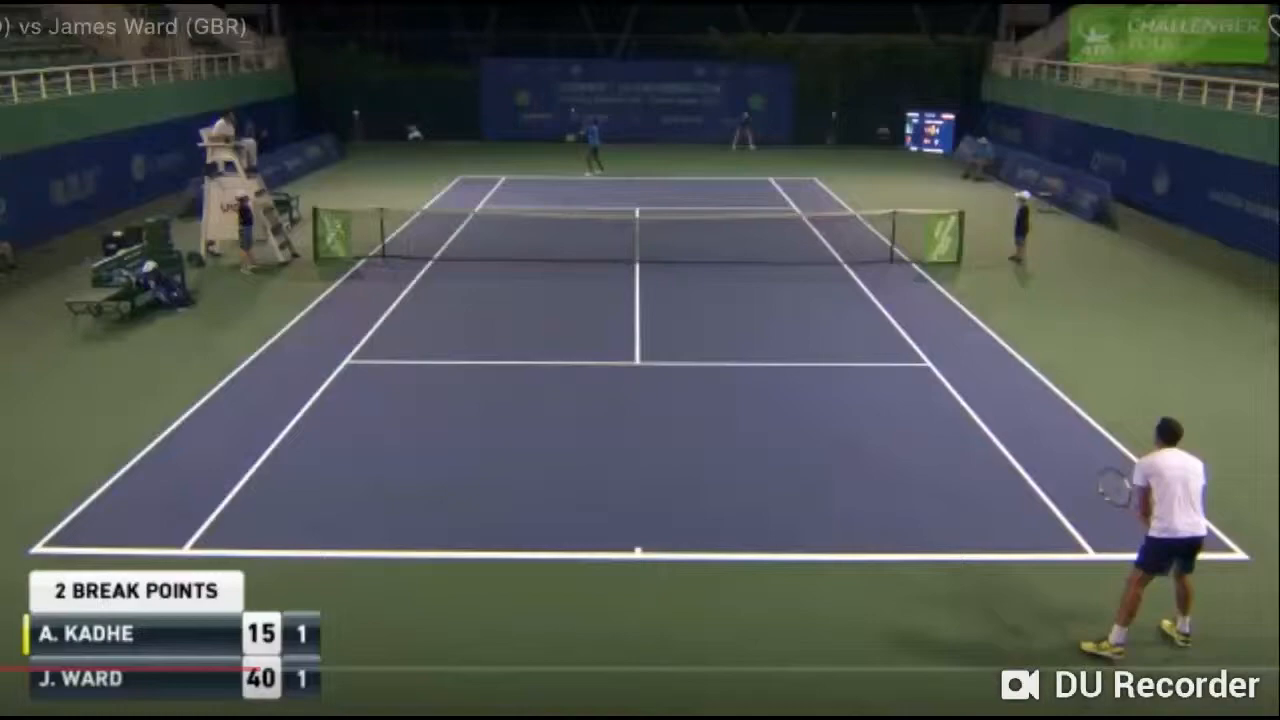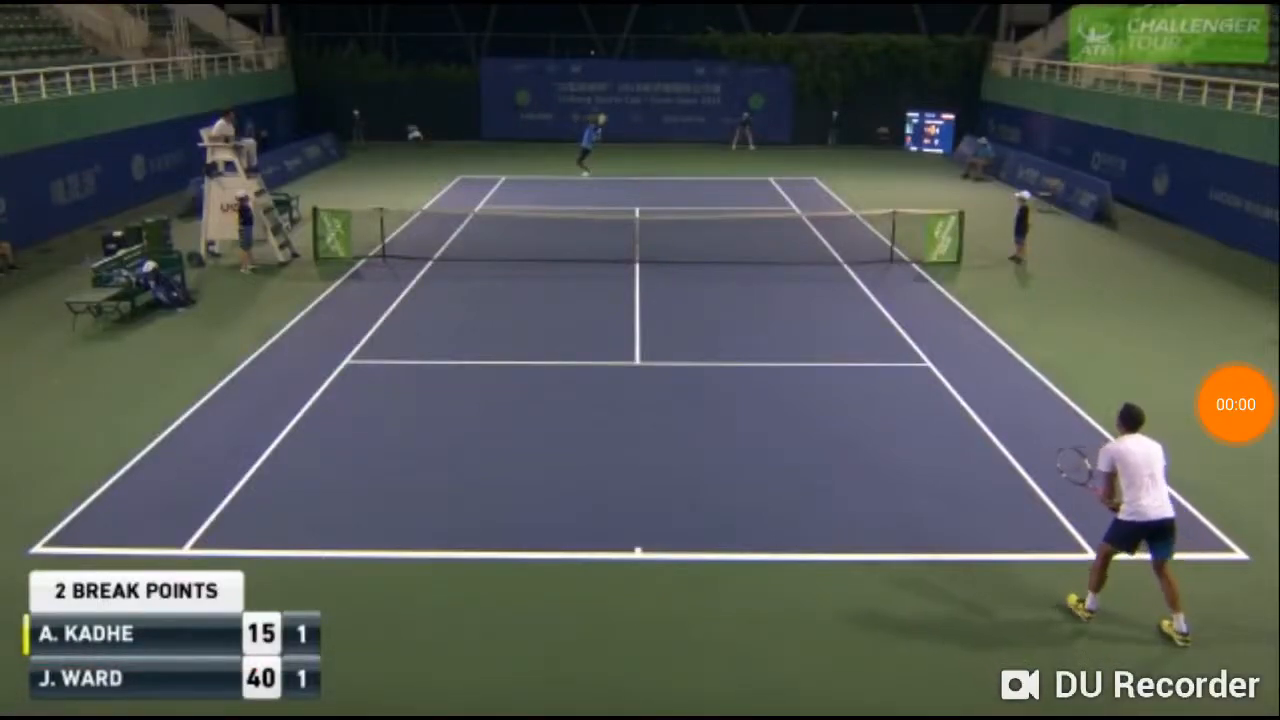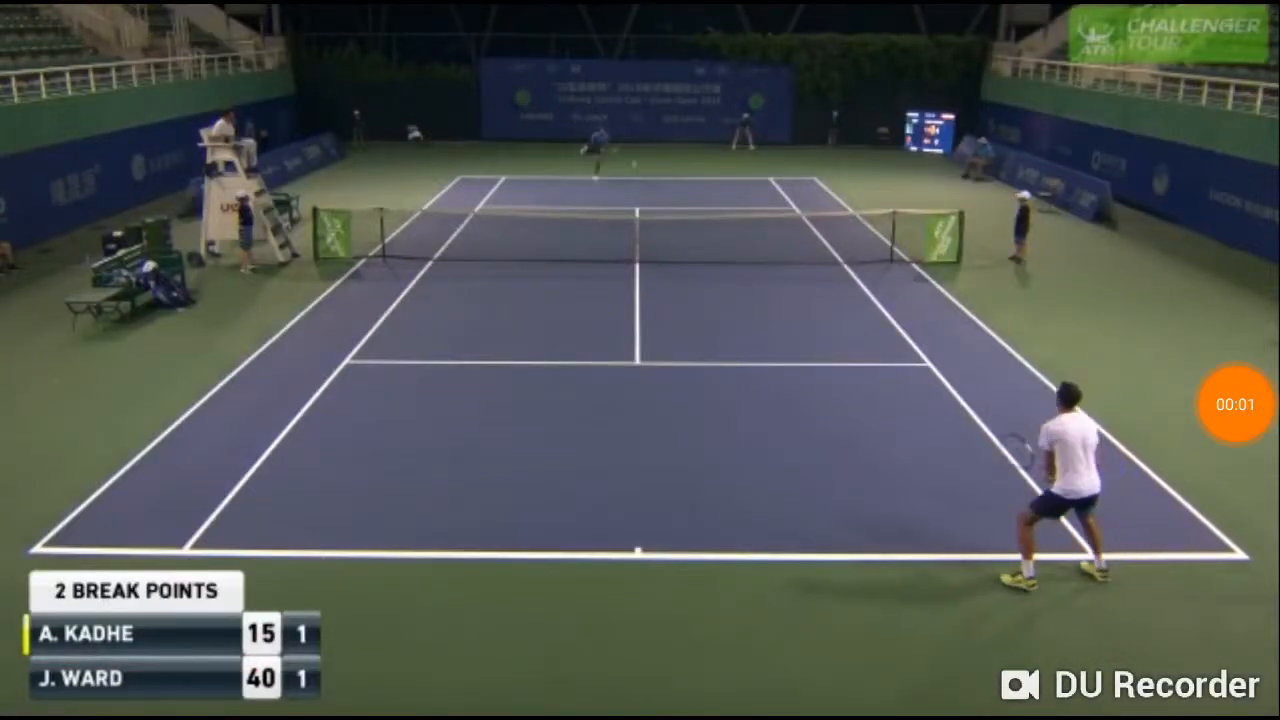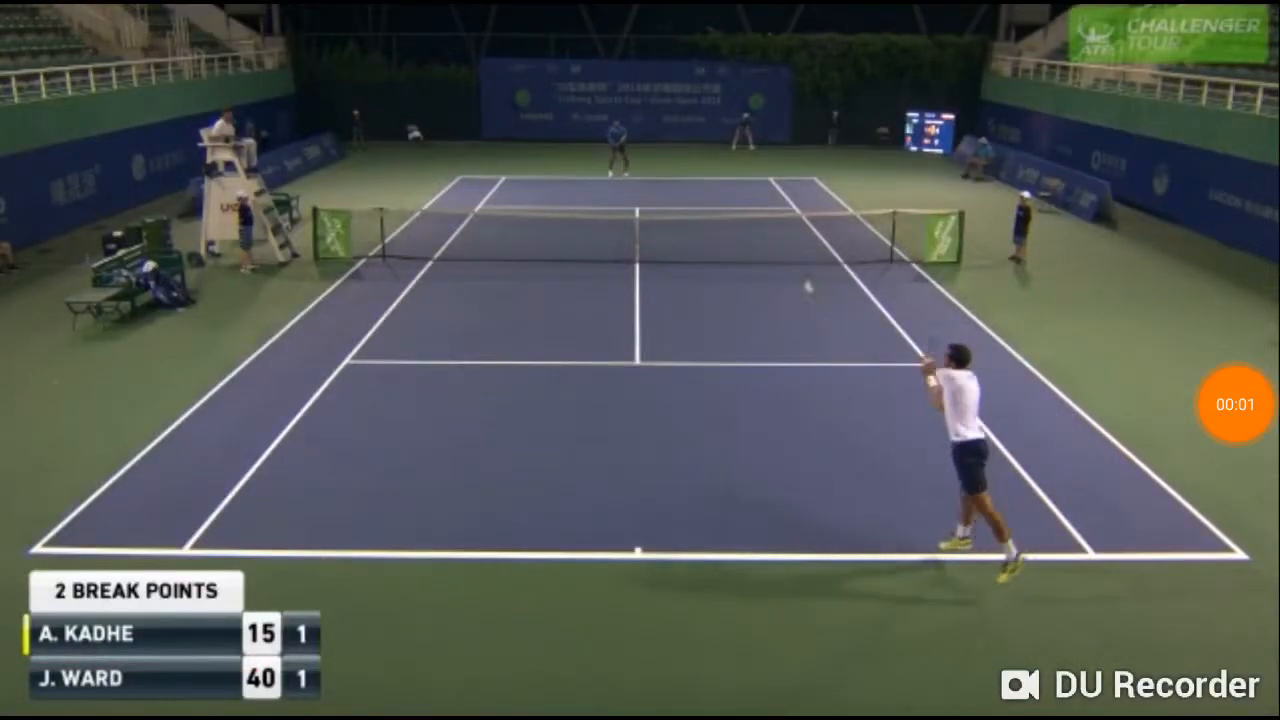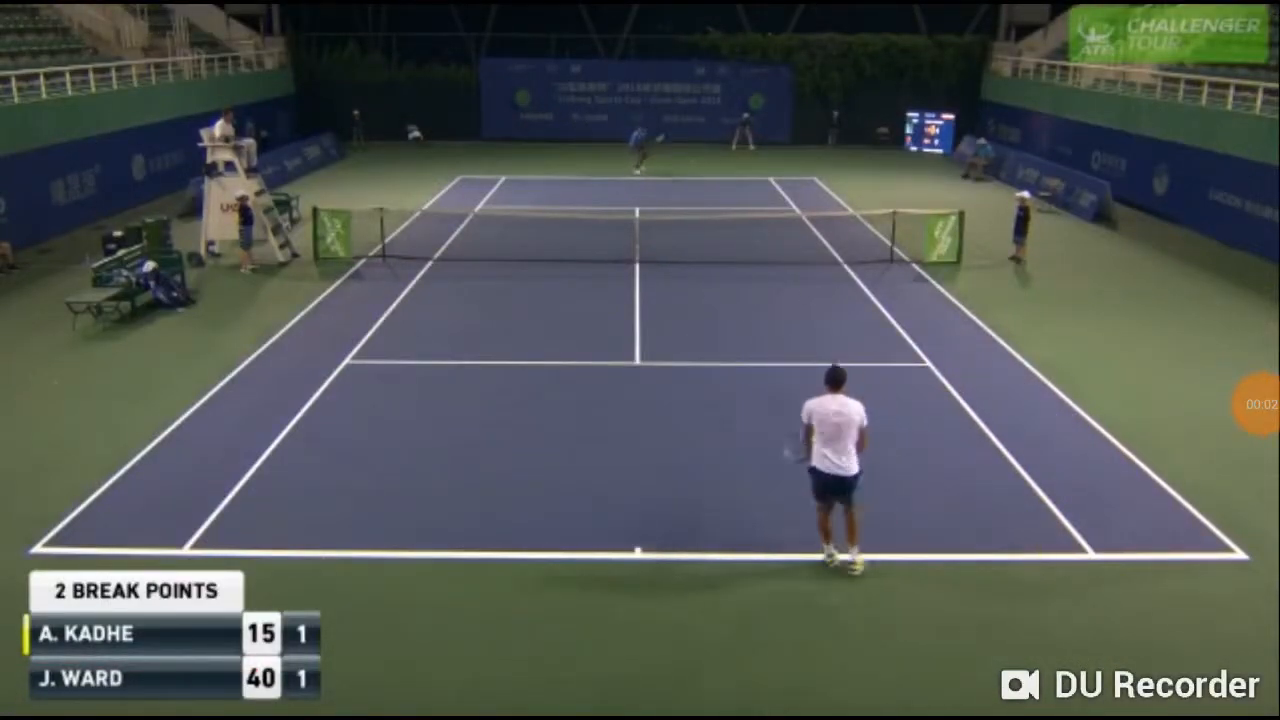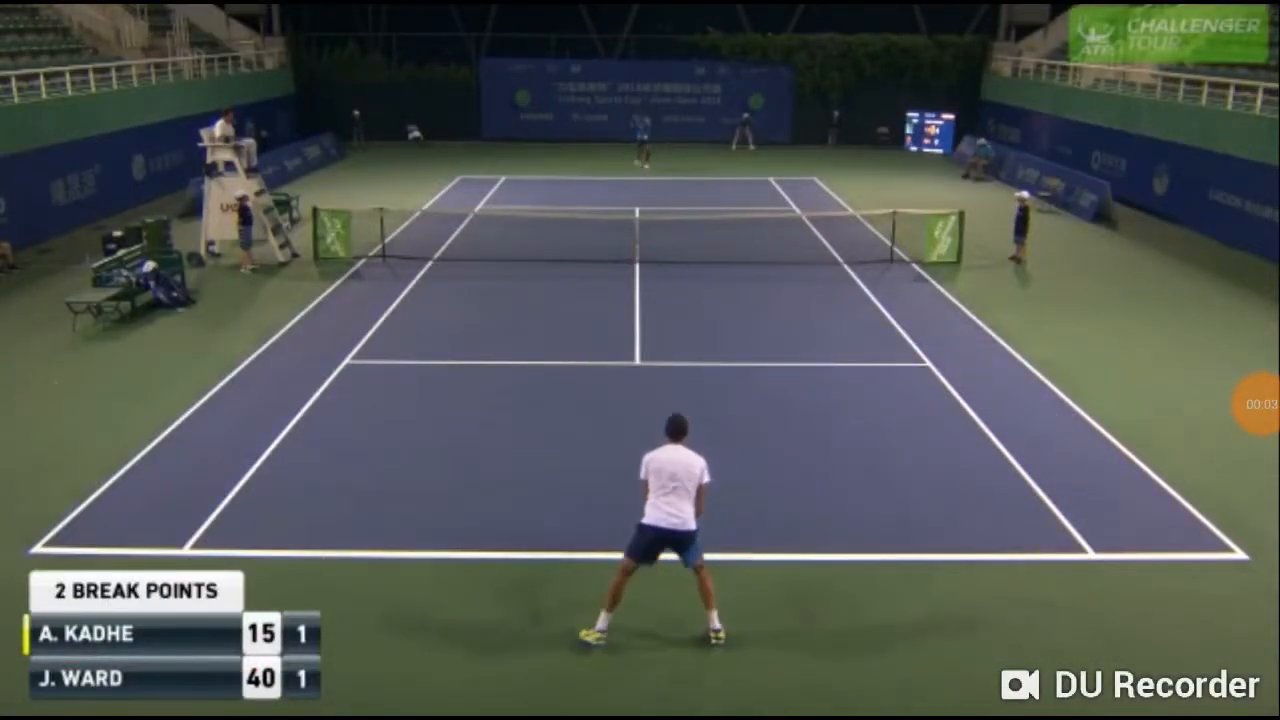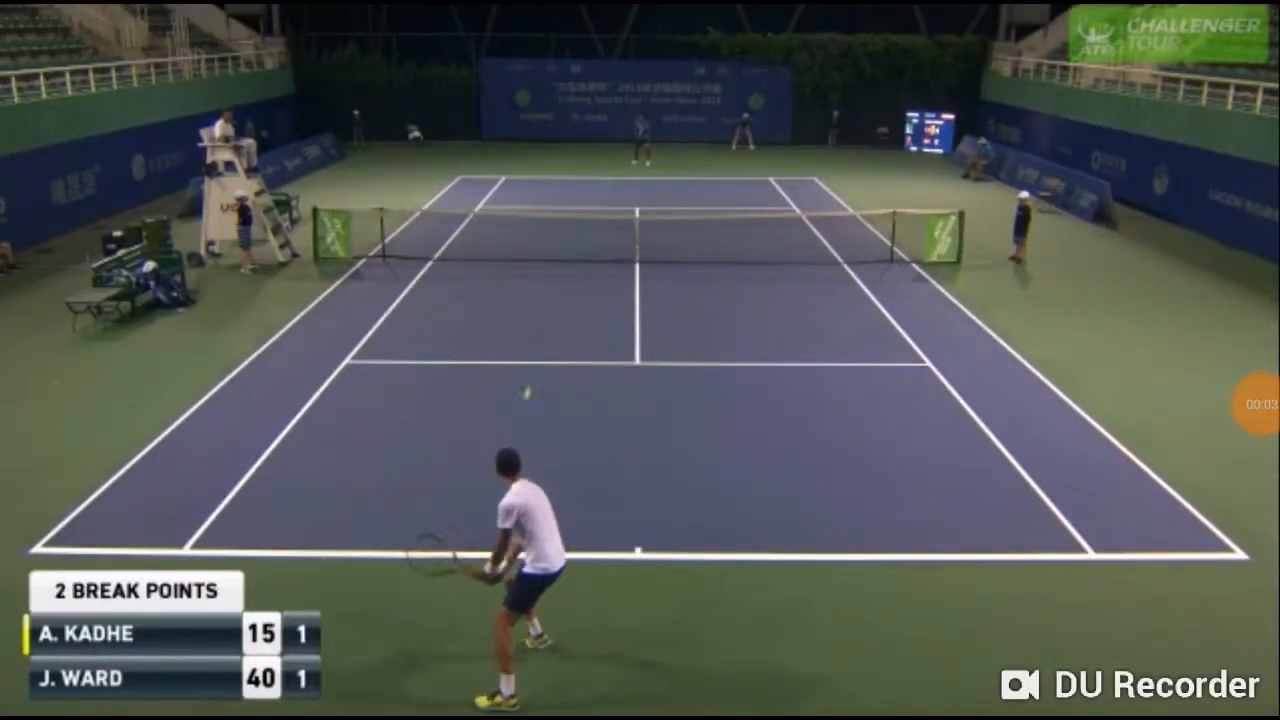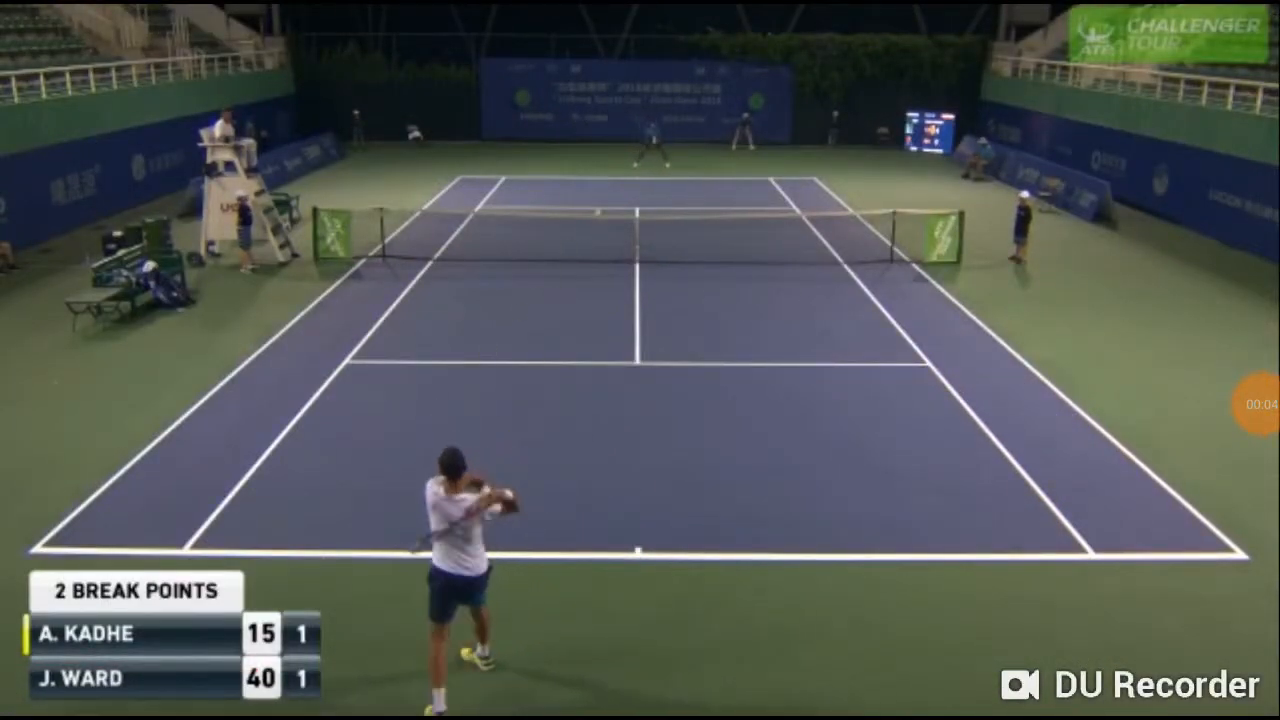
dt=0.7s
person 1, frame 1
left shoulder: (1146, 463)
right shoulder: (1196, 463)
left elbow: (1143, 509)
left wrist: (1150, 523)
left hip: (1165, 533)
right hip: (1197, 531)
left knee: (1135, 582)
right knee: (1182, 575)
left ankle: (1115, 642)
right ankle: (1182, 631)
person 1, frame 2
left shoulder: (1111, 449)
right shoulder: (1156, 447)
left elbow: (1108, 494)
left wrist: (1109, 501)
left hip: (1135, 516)
right hip: (1164, 515)
left knee: (1103, 555)
right knee: (1162, 568)
left ankle: (1088, 606)
right ankle: (1180, 629)
person 1, frame 3
left shoulder: (1051, 428)
right shoulder: (1091, 425)
left elbow: (1049, 464)
left wrist: (1055, 477)
left hip: (1066, 491)
right hip: (1093, 488)
left knee: (1024, 520)
right knee: (1087, 518)
left ankle: (1027, 576)
right ankle: (1100, 566)
person 1, frame 4
left shoulder: (950, 375)
right shoulder: (969, 378)
left elbow: (935, 386)
right elbow: (943, 405)
left wrist: (929, 372)
right wrist: (932, 374)
left hip: (965, 446)
right hip: (974, 442)
left knee: (981, 502)
right knee: (968, 493)
left ankle: (1012, 556)
right ankle: (962, 536)
person 1, frame 5
left shoulder: (811, 406)
right shoulder: (857, 407)
left elbow: (807, 439)
right elbow: (862, 444)
left wrist: (810, 454)
left hip: (822, 469)
right hip: (849, 470)
left knee: (824, 510)
right knee: (849, 511)
left ankle: (829, 553)
right ankle: (854, 559)
person 1, frame 6
left shoulder: (650, 459)
right shoulder: (699, 462)
left elbow: (648, 495)
right elbow: (700, 507)
left hip: (653, 525)
right hip: (685, 527)
left knee: (624, 572)
right knee: (701, 571)
left ankle: (600, 629)
right ankle: (715, 627)
person 1, frame 7
left shoulder: (509, 501)
right shoulder: (532, 489)
left elbow: (503, 543)
left wrist: (489, 568)
right wrist: (504, 565)
left hip: (541, 568)
right hip: (553, 561)
left knee: (503, 624)
right knee: (514, 586)
left ankle: (506, 695)
right ankle: (538, 635)
person 1, frame 8
left shoulder: (433, 489)
right shoulder: (476, 503)
left elbow: (461, 482)
left wrist: (490, 492)
left hip: (444, 571)
right hip: (477, 570)
left knee: (438, 637)
right knee: (479, 610)
left ankle: (439, 707)
right ankle: (484, 654)
